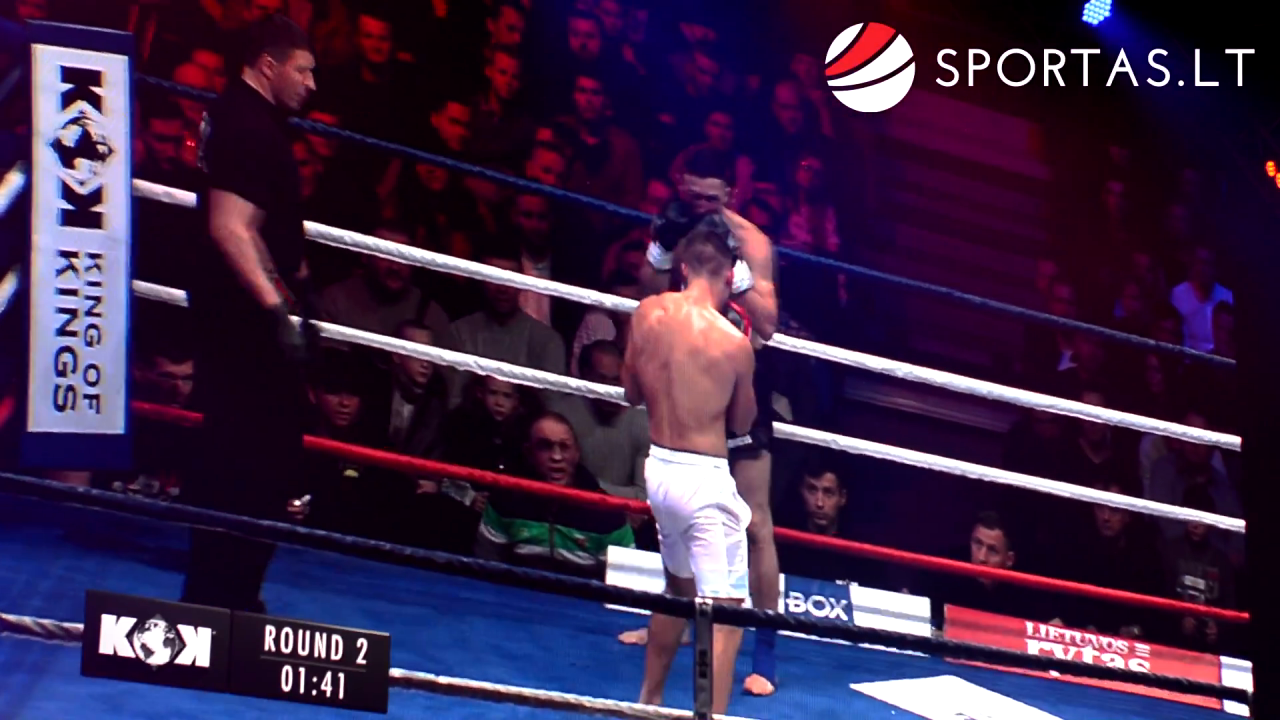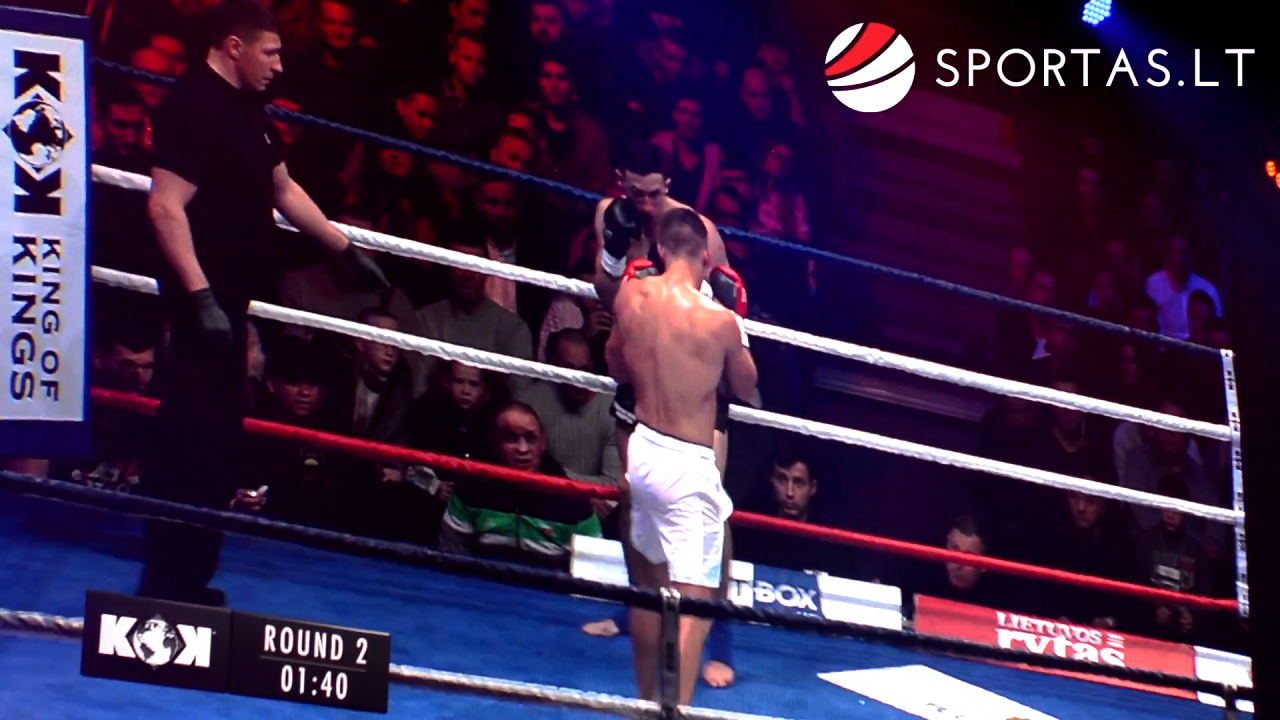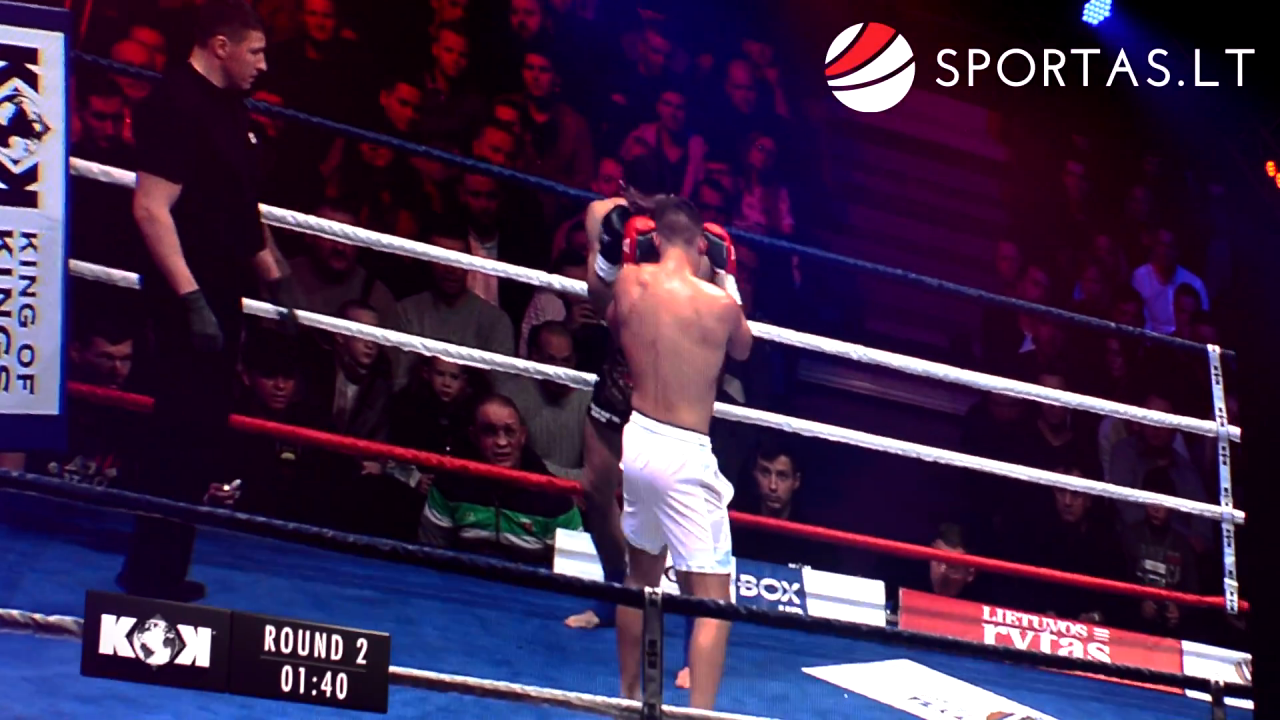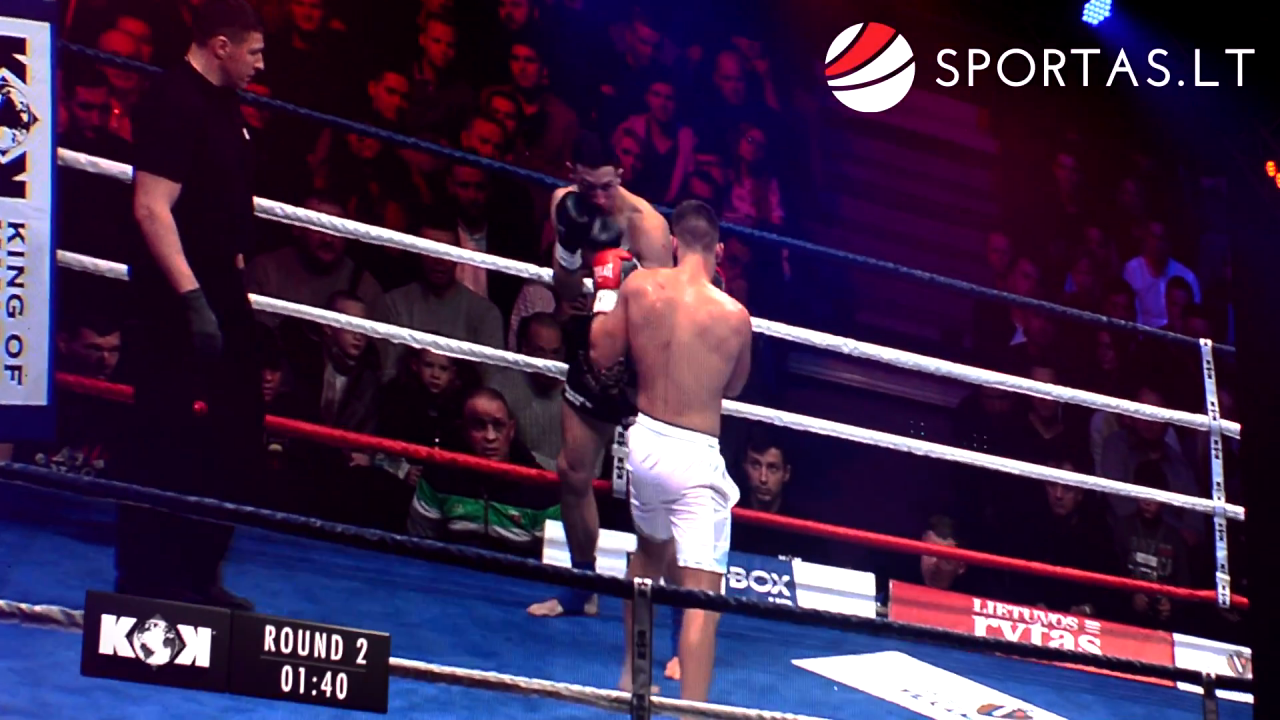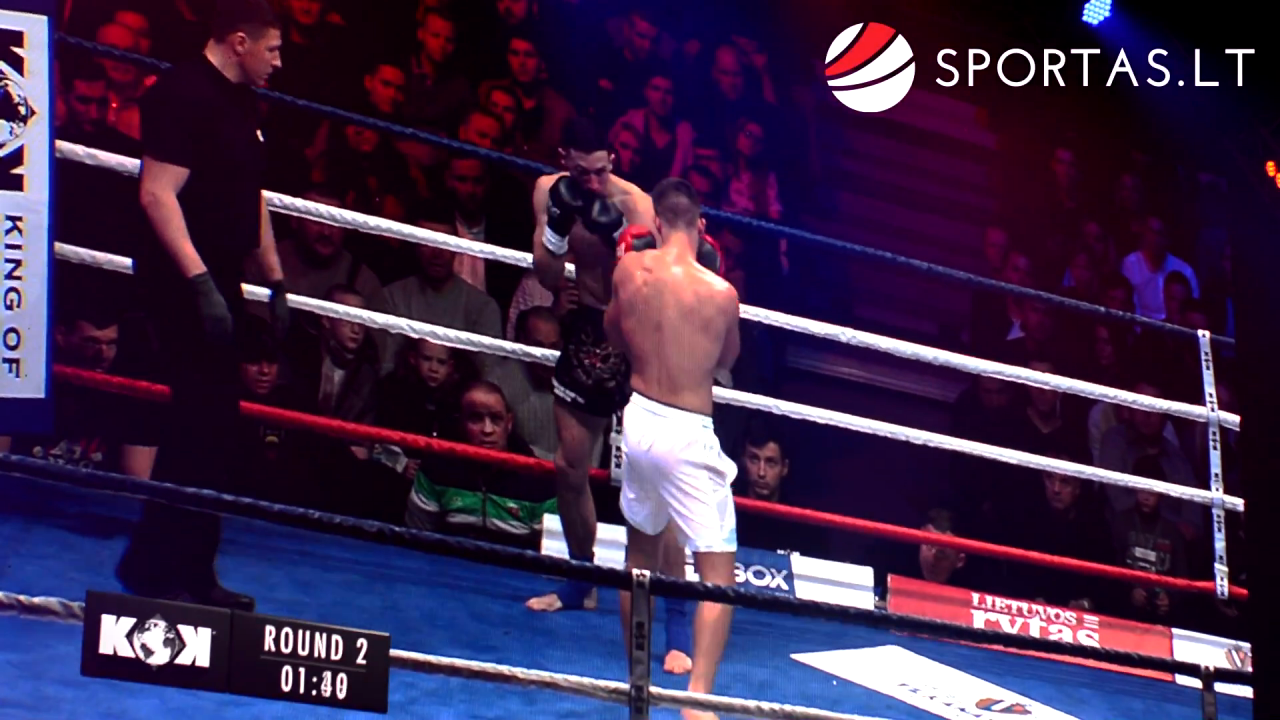
dt=0.3s
person 1, frame 1
left shoulder: (245, 116)
right shoulder: (251, 127)
right elbow: (231, 228)
left wrist: (292, 280)
right wrist: (279, 310)
left hip: (229, 309)
right hip: (242, 314)
left knee: (234, 443)
right knee: (266, 448)
left ankle: (212, 586)
right ankle: (221, 593)
person 1, frame 2
left shoulder: (243, 106)
right shoulder: (195, 104)
left elbow: (283, 190)
right elbow: (165, 206)
left wrist: (347, 250)
right wrist: (201, 296)
left hip: (228, 291)
right hip: (206, 296)
left knee: (200, 436)
right knee: (204, 441)
left ankle: (174, 578)
right ankle: (172, 585)
person 1, frame 3
left shoulder: (229, 106)
right shoulder: (175, 105)
right elbow: (151, 209)
left wrist: (274, 281)
right wrist: (192, 300)
left hip: (222, 291)
right hip: (189, 298)
left knee: (198, 435)
right knee: (188, 437)
left ankle: (156, 569)
right ankle: (152, 581)
person 1, frame 4
left shoulder: (222, 103)
right shoulder: (172, 103)
right elbow: (151, 208)
left wrist: (237, 282)
right wrist: (192, 298)
left hip: (218, 287)
right hip: (178, 295)
left knee: (240, 425)
right knee: (165, 438)
left ankle: (195, 570)
right ankle: (144, 581)
person 1, frame 5
left shoulder: (241, 104)
right shoulder: (183, 94)
left elbow: (251, 202)
right elbow: (157, 194)
left wrist: (277, 285)
right wrist: (201, 281)
left hip: (218, 281)
right hip: (190, 285)
left knee: (211, 426)
right knee: (202, 423)
left ankle: (189, 573)
right ankle: (151, 566)
person 2, frame 1
left shoulder: (750, 241)
right shoulder: (671, 220)
left elbow: (767, 325)
right elbow: (653, 295)
left wrist: (731, 266)
right wrist: (662, 243)
left hip: (743, 377)
left knee: (755, 521)
left ankle: (764, 654)
person 2, frame 2
left shoulder: (698, 229)
right shoulder: (608, 214)
right elbow: (606, 299)
right wrist: (613, 247)
right knee: (632, 495)
left ankle: (719, 635)
person 2, frame 3
right shoulder: (601, 217)
right elbow: (596, 307)
right wrist: (607, 254)
right hip: (621, 362)
right knee: (597, 490)
right ankle: (616, 599)
person 2, frame 4
left shoulder: (647, 224)
right shoulder: (566, 203)
right elbow: (567, 293)
left wrist: (618, 259)
right wrist: (568, 243)
right hip: (593, 345)
right knee: (573, 475)
right ankle: (581, 589)
person 2, frame 5
left shoulder: (637, 205)
right shoulder: (548, 191)
right elbow: (547, 275)
left wrist: (619, 244)
right wrist: (559, 223)
right hip: (584, 333)
right knee: (569, 471)
left ankle: (677, 624)
right ankle: (580, 584)
person 3, frame 1
left shoulder: (646, 312)
right shoulder: (734, 342)
right elbow: (743, 422)
left hip: (659, 470)
right hip: (705, 480)
left knee: (680, 591)
right knee: (723, 619)
person 3, frame 2
left shoulder: (630, 295)
right shoulder: (719, 320)
right elbow: (746, 389)
left hip: (644, 453)
right hip: (689, 467)
left knee: (651, 582)
right knee: (692, 608)
left ankle: (647, 702)
person 3, frame 3
left shoulder: (629, 280)
right shoulder: (718, 303)
right elbow: (743, 351)
left wrist: (625, 262)
right wrist: (726, 275)
left hip: (639, 442)
right hip: (686, 455)
left knee: (639, 575)
right knee: (712, 601)
left ankle: (629, 697)
person 3, frame 4
left shoulder: (638, 285)
right shoulder: (735, 315)
left elbow: (601, 356)
right elbow: (733, 387)
left wrist: (605, 291)
left hip: (645, 440)
right hip: (695, 457)
left knee: (650, 550)
right knee: (701, 597)
left ankle: (632, 676)
person 3, frame 5
left shoulder: (629, 268)
right shoulder: (721, 293)
left hip: (640, 422)
right hip: (689, 436)
left knee: (641, 553)
right knee: (717, 574)
